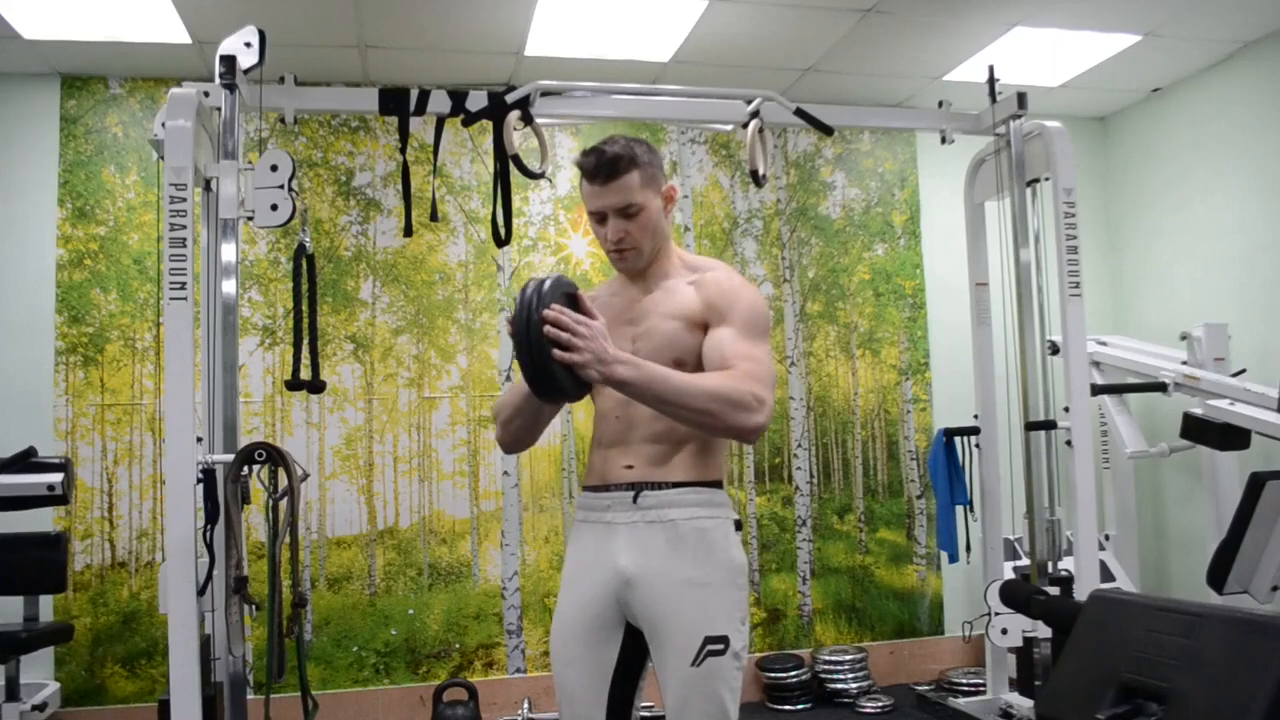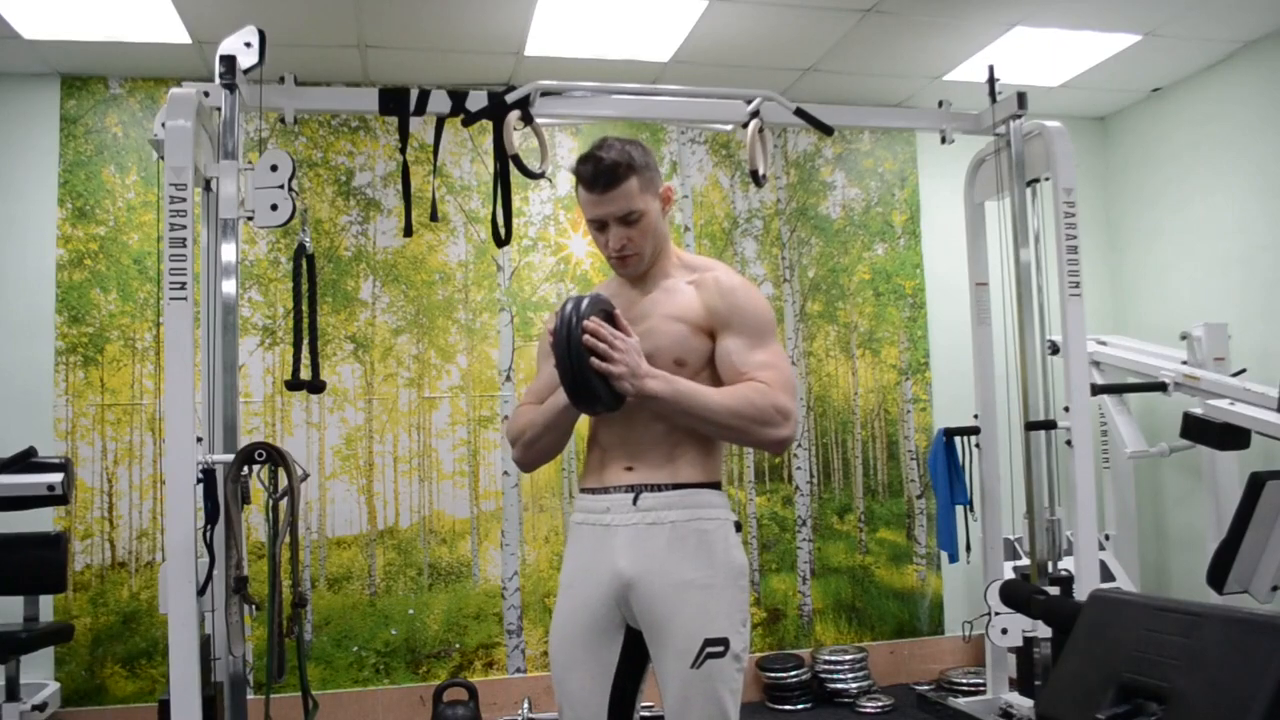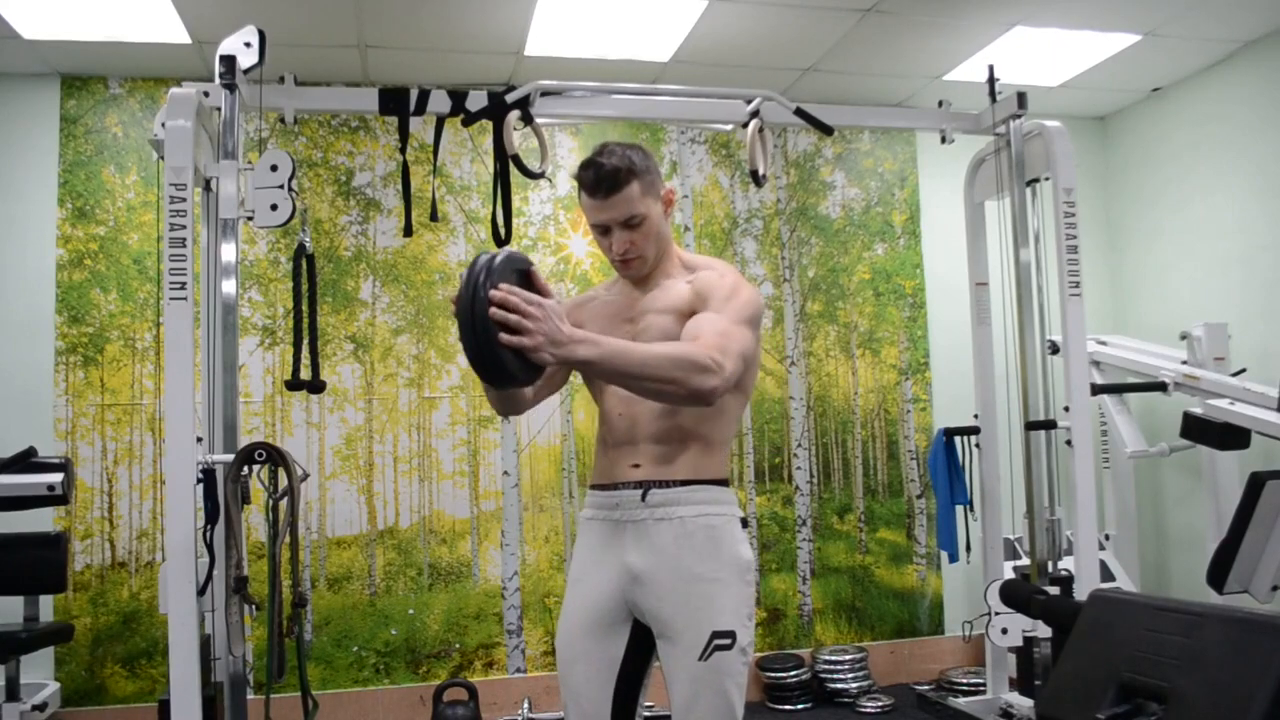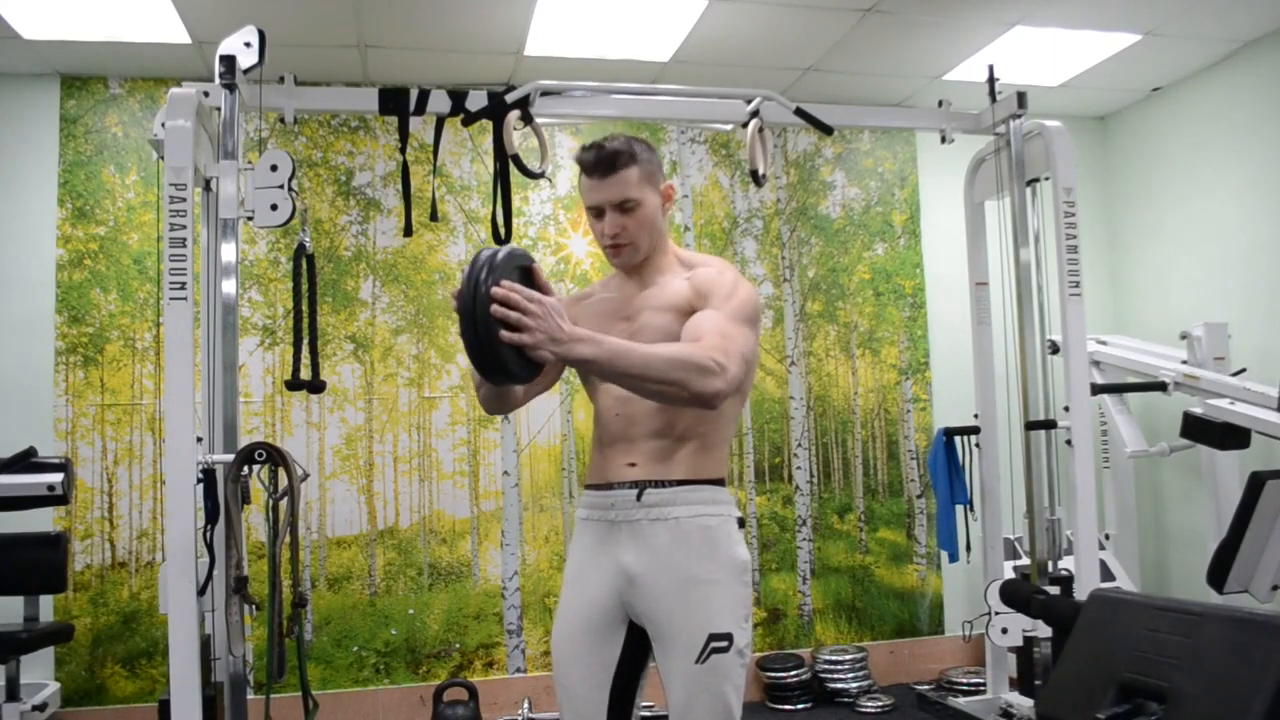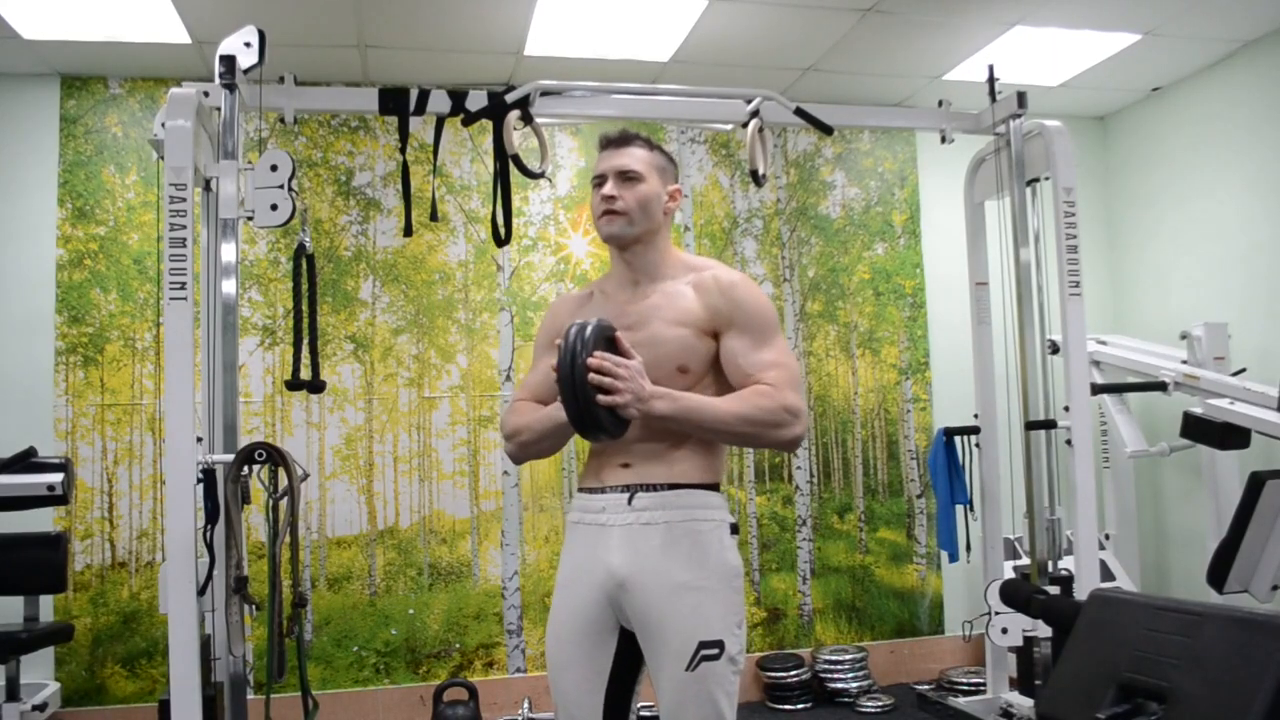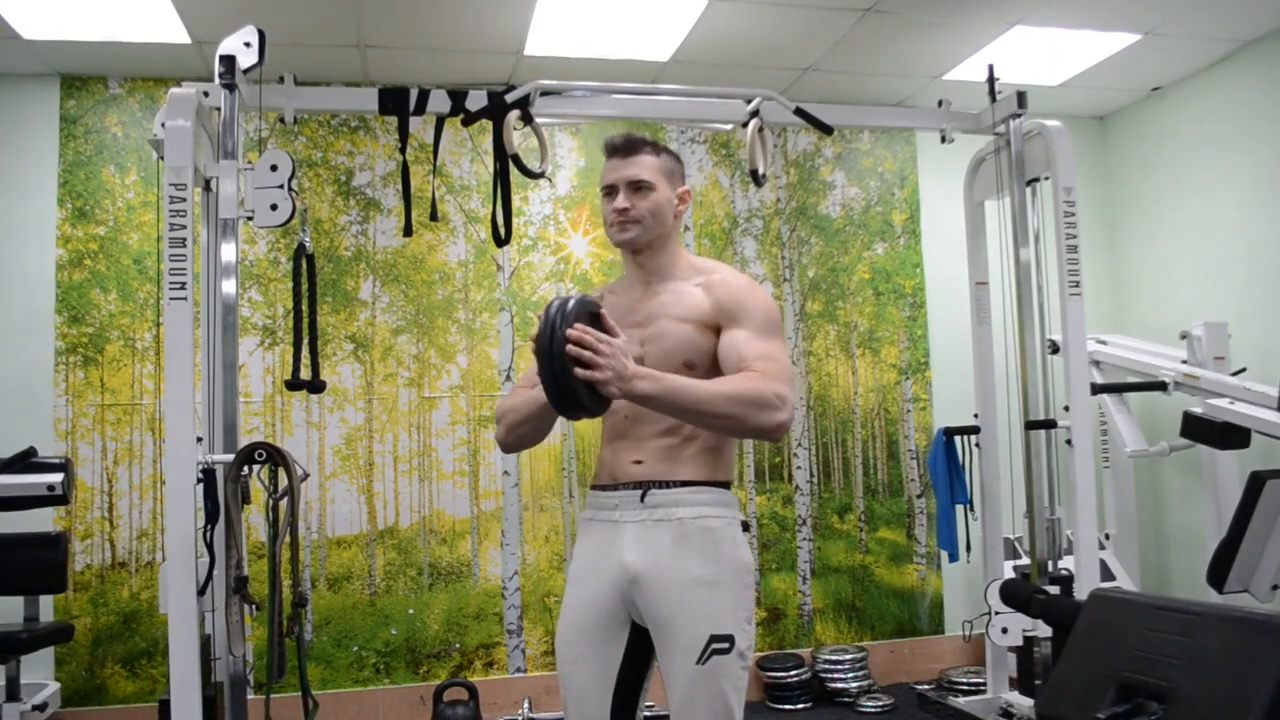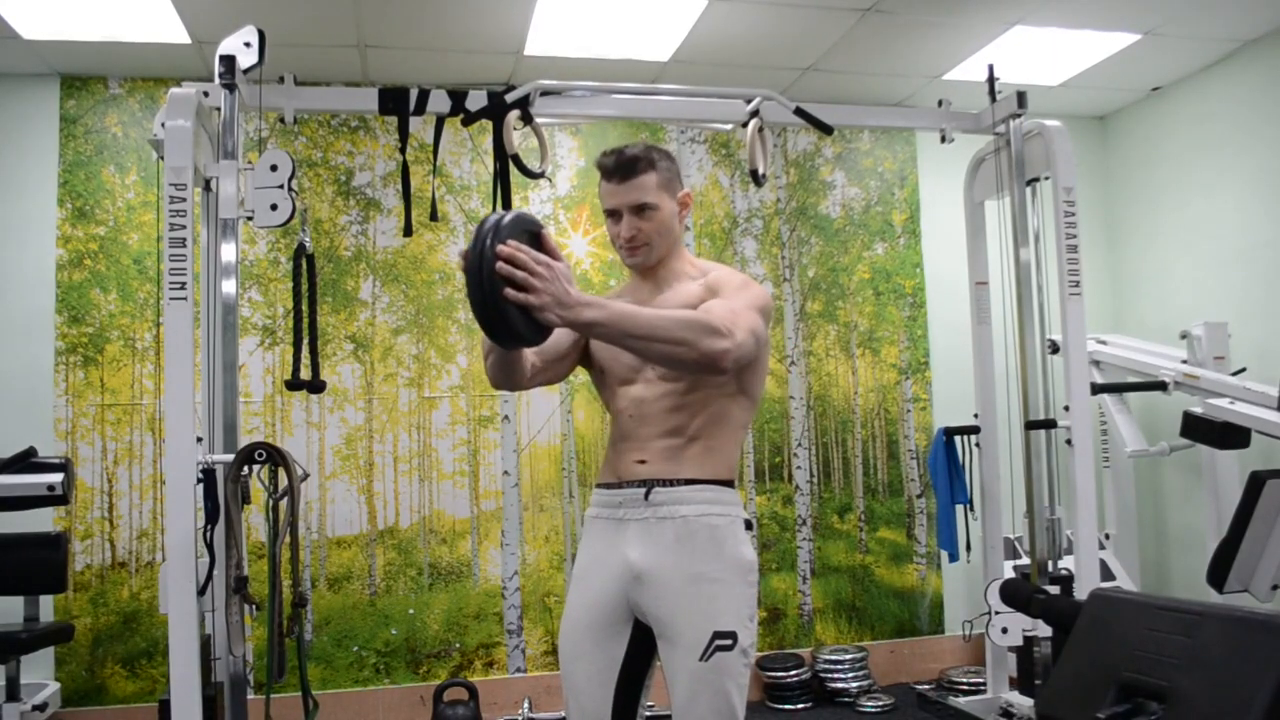
dt=0.7s
person 1, frame 1
left shoulder: (722, 291)
right shoulder: (582, 313)
left elbow: (750, 410)
right elbow: (510, 434)
left wrist: (616, 367)
left hip: (687, 531)
right hip: (595, 535)
person 1, frame 2
left shoulder: (722, 292)
right shoulder: (577, 318)
left elbow: (777, 420)
right elbow: (524, 448)
left wrist: (646, 379)
left hip: (689, 532)
right hip: (593, 537)
person 1, frame 3
left shoulder: (722, 289)
right shoulder: (582, 310)
left elbow: (704, 376)
right elbow: (516, 395)
left wrist: (570, 345)
right wrist: (499, 345)
left hip: (693, 529)
right hip: (602, 532)
person 1, frame 4
left shoulder: (720, 286)
right shoulder: (580, 307)
left elbow: (708, 378)
right elbow: (502, 398)
left wrist: (572, 342)
right wrist: (498, 340)
left hip: (690, 529)
right hip: (597, 532)
person 1, frame 5
left shoulder: (722, 292)
right shoulder: (570, 312)
left elbow: (787, 417)
right elbow: (516, 436)
left wrist: (653, 401)
left hip: (684, 532)
right hip: (589, 535)
person 1, frame 6
left shoulder: (730, 293)
left elbow: (772, 408)
right elbow: (509, 429)
left wrist: (637, 380)
left hip: (695, 529)
right hip: (601, 532)
person 1, frame 7
left shoulder: (734, 291)
right shoulder: (600, 311)
left elbow: (716, 347)
right elbow: (513, 374)
left wrist: (577, 308)
left hip: (697, 527)
right hip: (606, 529)
